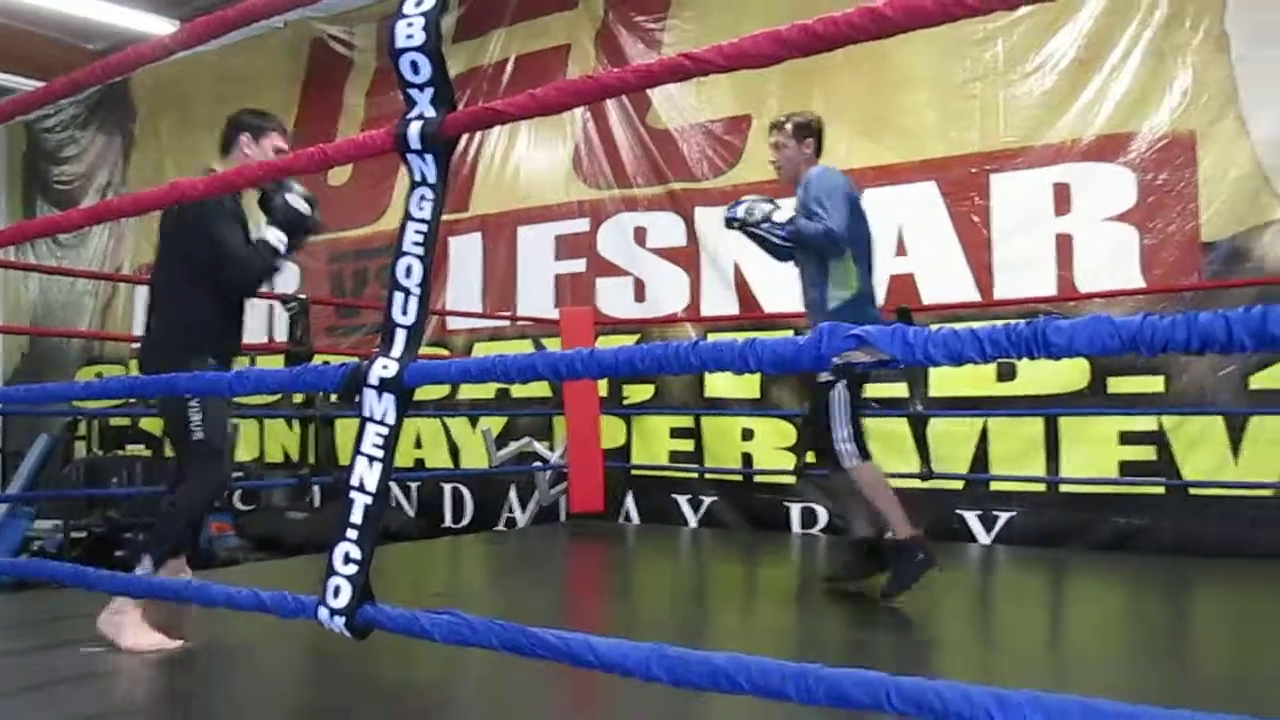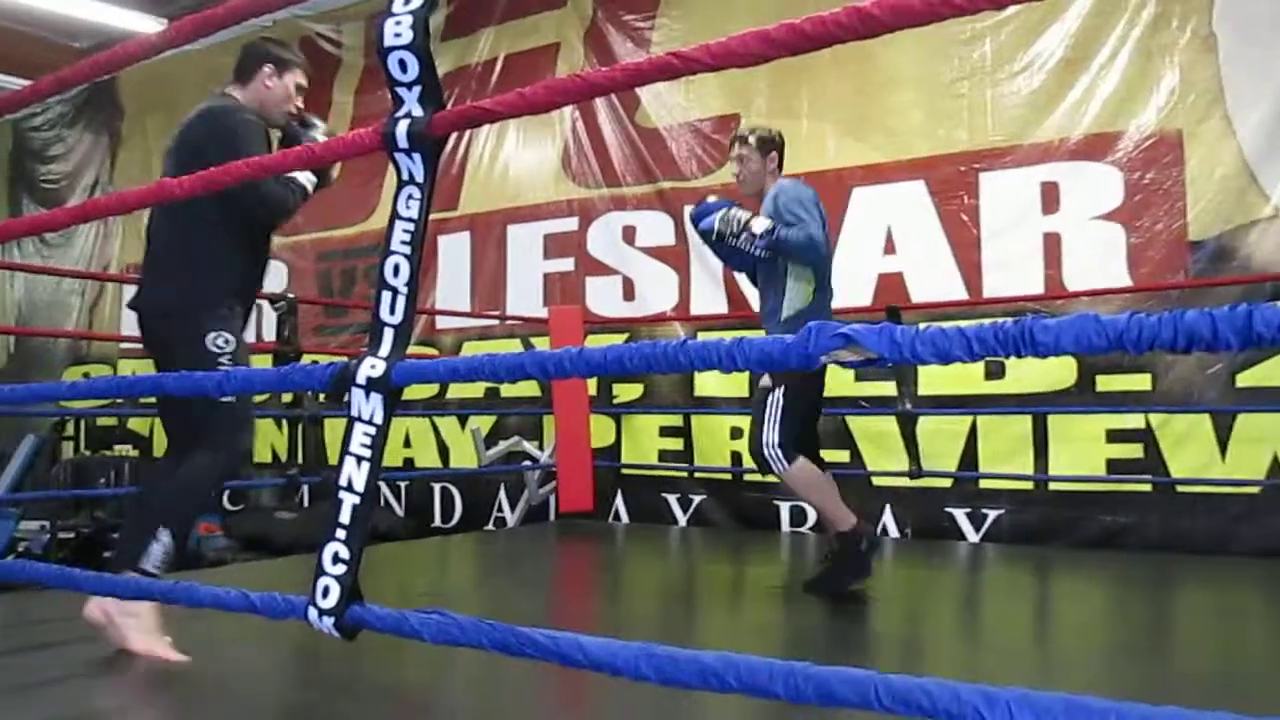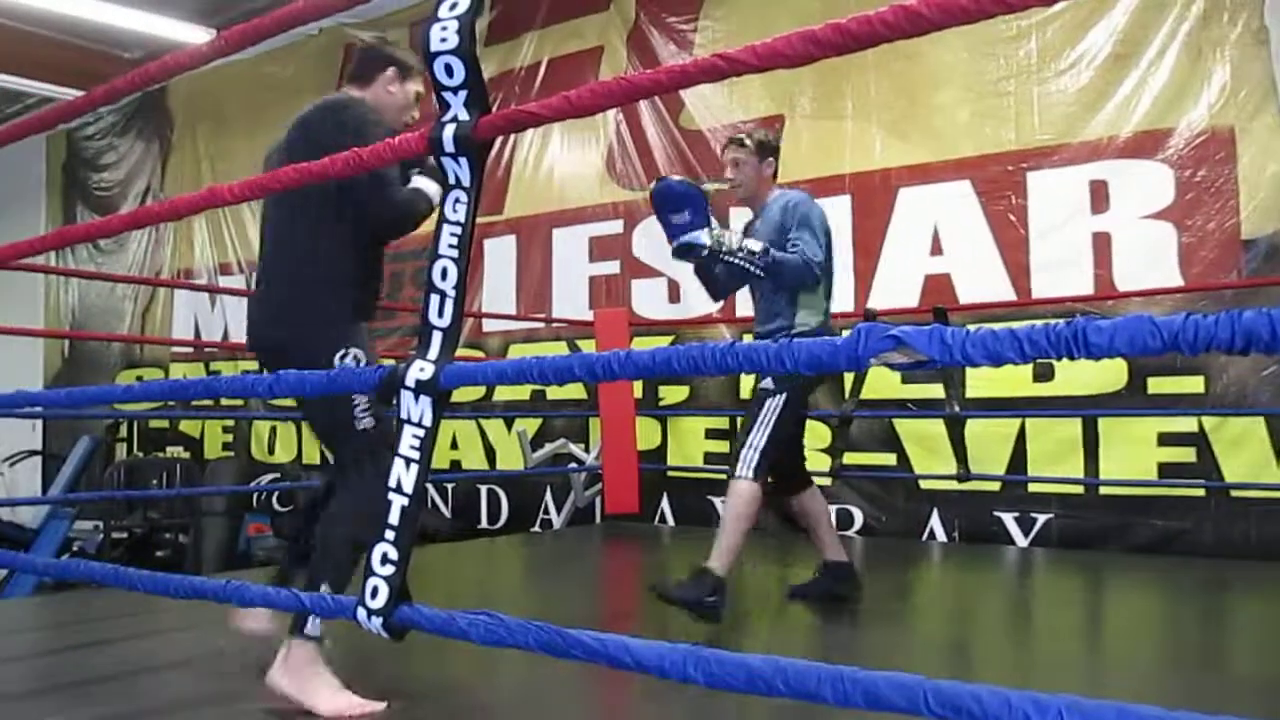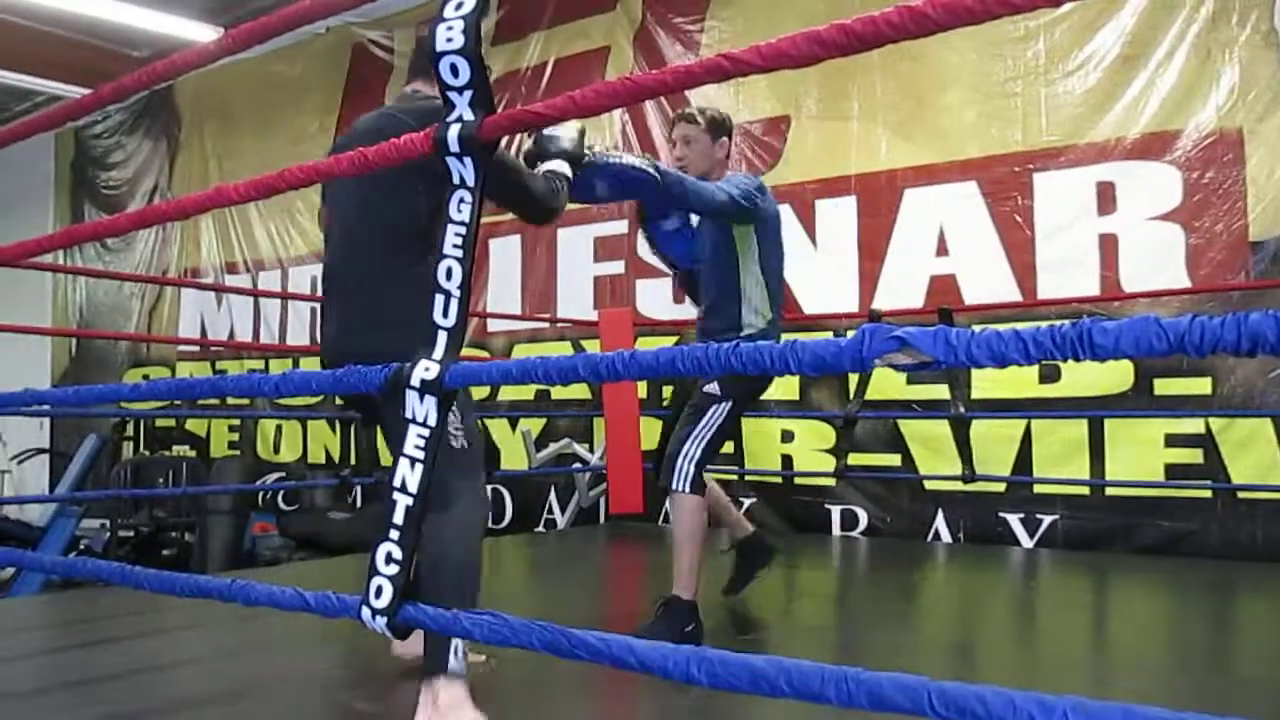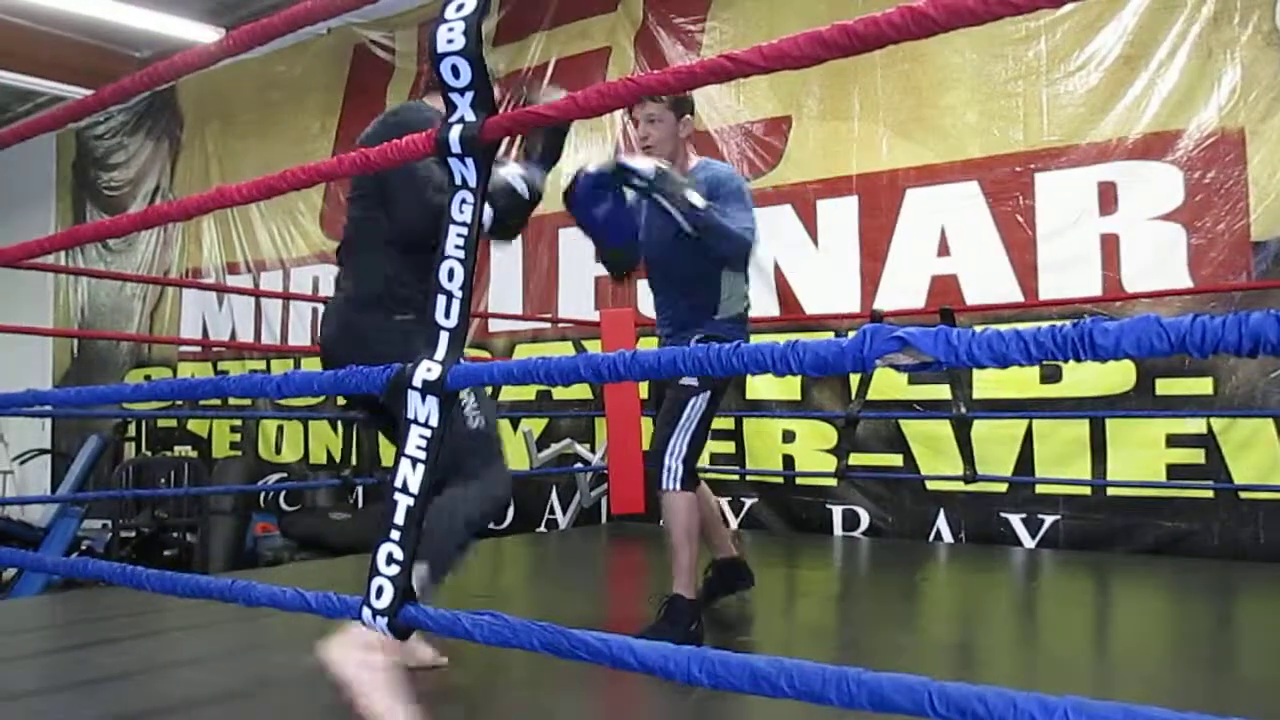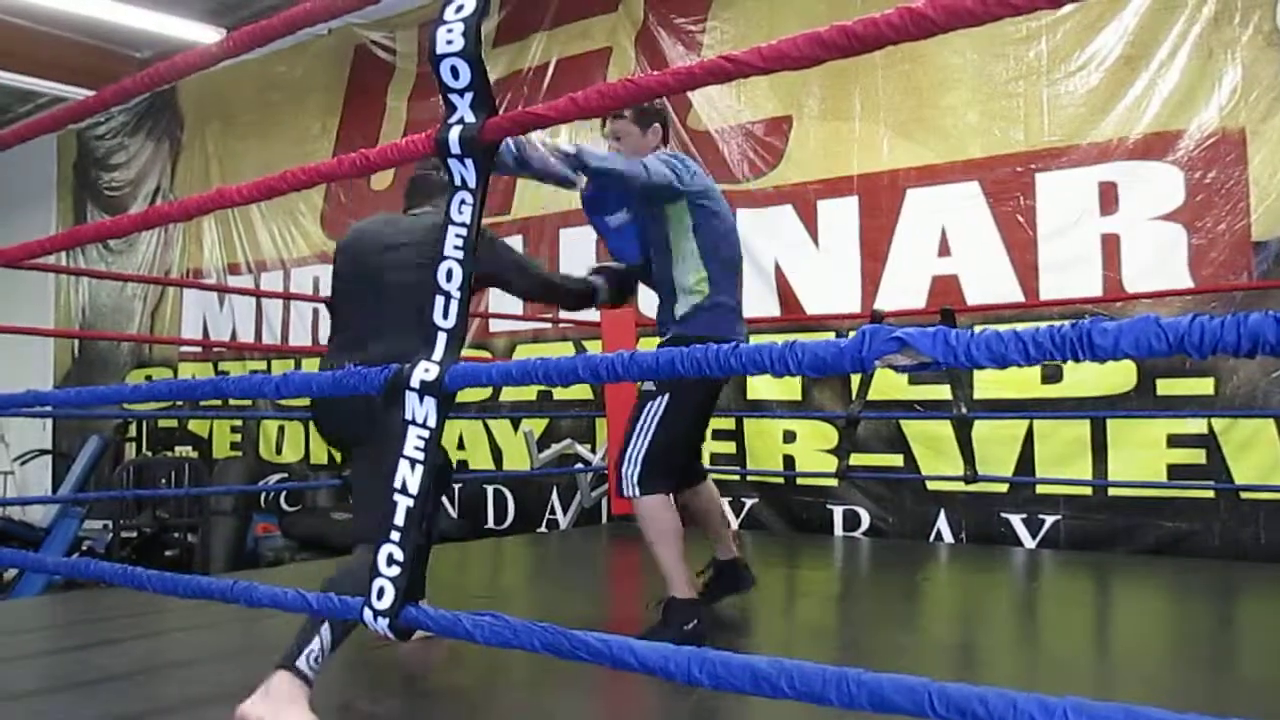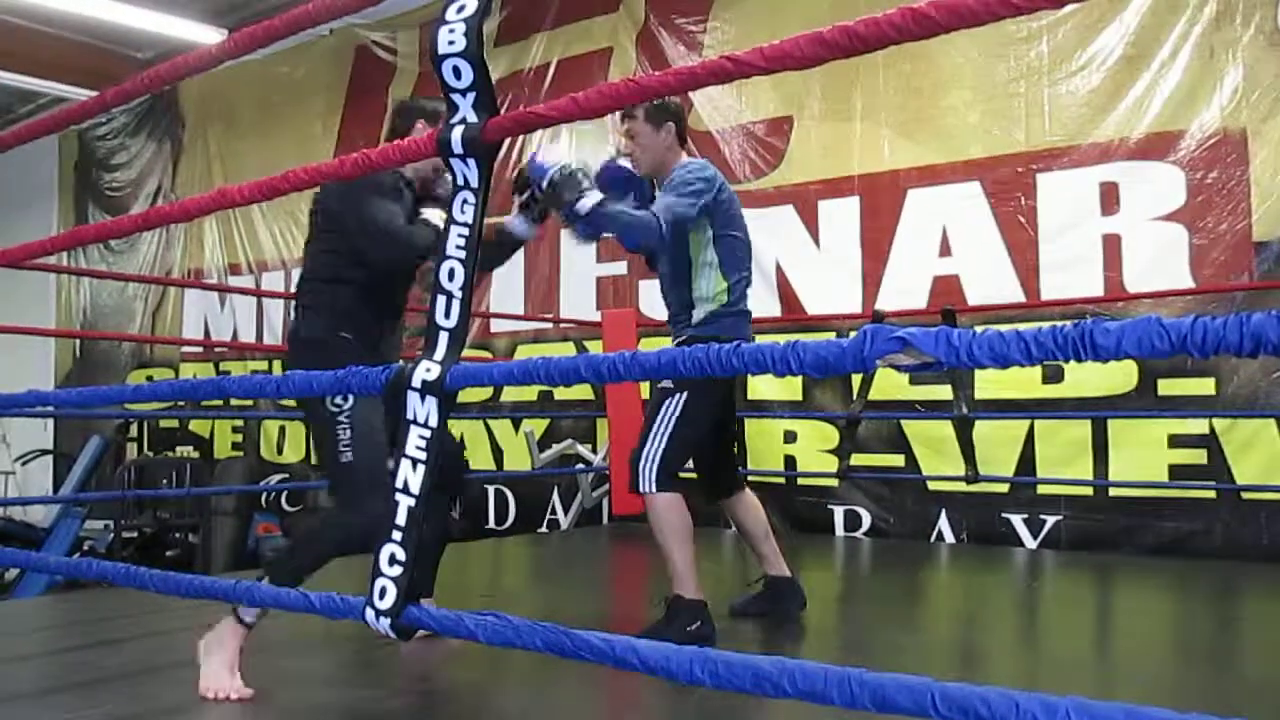
dt=0.3s
person 1, frame 1
left shoulder: (227, 203)
right shoulder: (207, 198)
left elbow: (239, 278)
right elbow: (238, 275)
left wrist: (284, 237)
right wrist: (282, 226)
left hip: (205, 360)
right hip: (181, 359)
left knee: (209, 467)
right knee: (206, 469)
left ankle: (173, 566)
right ankle: (126, 607)
person 1, frame 2
left shoulder: (208, 127)
right shoulder: (232, 122)
right elbow: (264, 207)
left wrist: (293, 169)
right wrist: (306, 171)
left hip: (175, 310)
right hip: (199, 313)
left knee: (195, 450)
right knee: (223, 447)
left ankle: (122, 597)
right ankle: (134, 593)
person 1, frame 3
left shoulder: (311, 129)
right shoulder: (354, 120)
right elbow: (387, 214)
left wrist: (414, 178)
right wrist: (432, 180)
left hip: (289, 323)
right hip: (322, 327)
left knee: (355, 468)
right knee: (371, 474)
right ankle: (301, 656)
person 1, frame 4
left shoulder: (357, 136)
right shoulder: (433, 119)
right elbow: (531, 199)
right wrist: (558, 153)
left hip: (348, 344)
right hip: (398, 343)
left knee: (439, 479)
right knee: (460, 494)
left ankle: (419, 630)
person 1, frame 5
right shoulder: (413, 121)
left elbow: (498, 220)
right elbow: (422, 217)
left wrist: (539, 156)
right wrist: (497, 189)
left hip: (360, 338)
right hip: (393, 332)
left knee: (438, 473)
right knee: (483, 478)
left ankle: (391, 633)
right ankle: (369, 634)
person 1, frame 6
left shoulder: (357, 239)
right shoulder: (467, 234)
right elbow: (550, 290)
right wrist: (610, 285)
left hip: (337, 399)
right hip: (392, 397)
left knee: (444, 488)
person 1, frame 7
left shoulder: (410, 194)
right shoulder: (361, 181)
left elbow: (474, 260)
right elbow: (403, 251)
left wrist: (530, 216)
right wrist: (436, 213)
left hip: (370, 357)
right hip: (333, 358)
left knee: (445, 467)
right knee: (365, 507)
left ankle: (414, 606)
right ankle: (229, 634)
person 2, frame 1
left shoulder: (823, 181)
right shoulder: (814, 187)
left elbow: (832, 239)
left wrist: (776, 217)
right wrist: (765, 227)
left hip: (845, 328)
right hip: (836, 328)
left knee: (843, 444)
right knee: (825, 440)
left ankle: (908, 545)
right ankle: (867, 541)
person 2, frame 2
left shoulder: (791, 195)
right shoulder: (770, 206)
left elbow: (814, 248)
left wrist: (751, 226)
right wrist: (735, 245)
left hip: (795, 335)
right hip: (795, 337)
left knee: (772, 446)
right knee: (797, 449)
left ankle: (852, 535)
right ankle: (845, 550)
person 2, frame 3
left shoulder: (794, 206)
right shoulder: (755, 226)
left elbow: (810, 270)
right elbow: (721, 288)
left wrist: (744, 247)
right wrist: (699, 247)
left knee: (749, 462)
right knee: (784, 470)
left ankle: (710, 583)
right ankle: (838, 568)
person 2, frame 4
left shoulder: (746, 190)
right shoulder: (688, 205)
left elbow: (708, 190)
right hip: (713, 352)
left knee: (682, 467)
right knee: (690, 463)
left ankle: (680, 614)
right ankle: (751, 540)
person 2, frame 5
left shoulder: (719, 179)
right shoulder: (644, 190)
left elbow: (735, 249)
right elbow: (621, 263)
left wrist: (675, 192)
right wrist: (597, 213)
left hip: (714, 340)
right hip: (674, 343)
left knee: (669, 462)
right knee: (676, 468)
left ankle: (683, 612)
right ankle: (729, 563)
person 2, frame 6
left shoulder: (678, 170)
right shoulder: (670, 182)
left elbow: (635, 176)
left wrist: (569, 159)
right wrist: (627, 245)
left hip: (697, 339)
right hip: (706, 339)
left knee: (639, 470)
right knee: (678, 464)
left ankle: (682, 615)
right ankle: (729, 563)
person 2, frame 7
left shoulder: (697, 177)
right shoulder: (663, 190)
left elbow: (651, 234)
right elbow: (653, 247)
left wrist: (579, 196)
right wrist: (618, 195)
left hip: (711, 341)
right hip: (715, 341)
left knee: (653, 468)
right knee: (719, 471)
left ankle: (688, 612)
right ankle: (781, 585)
